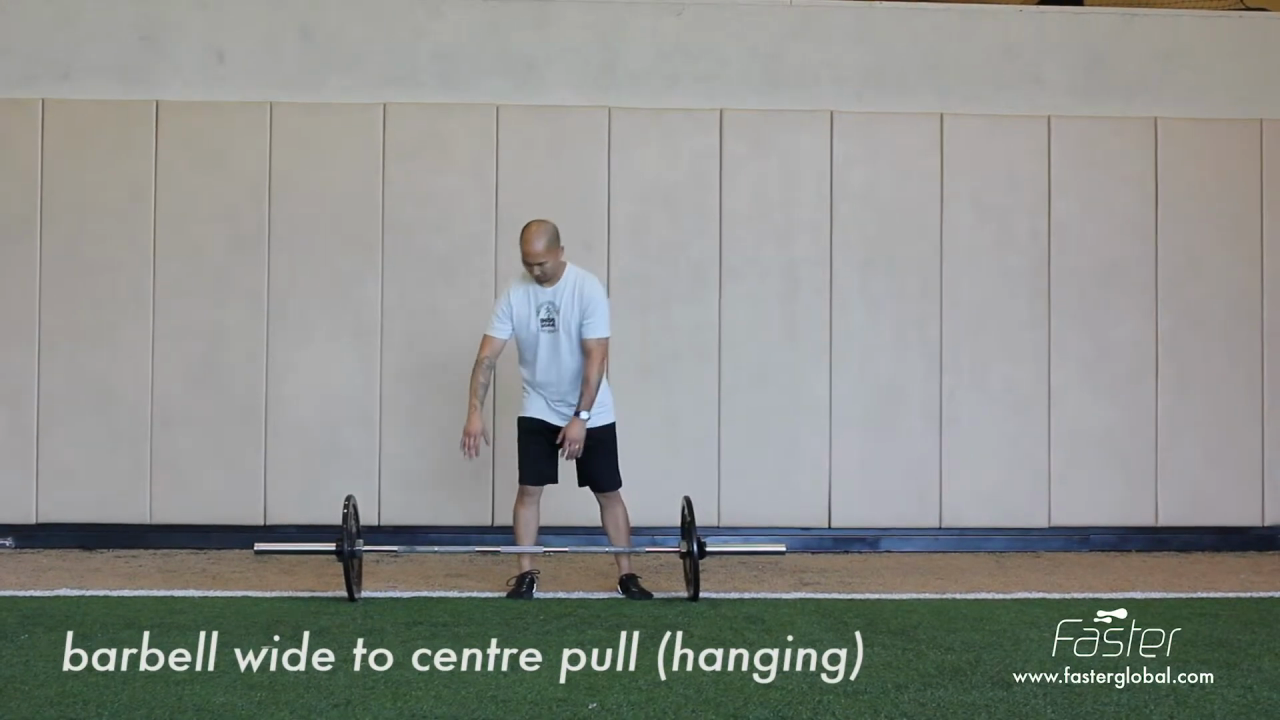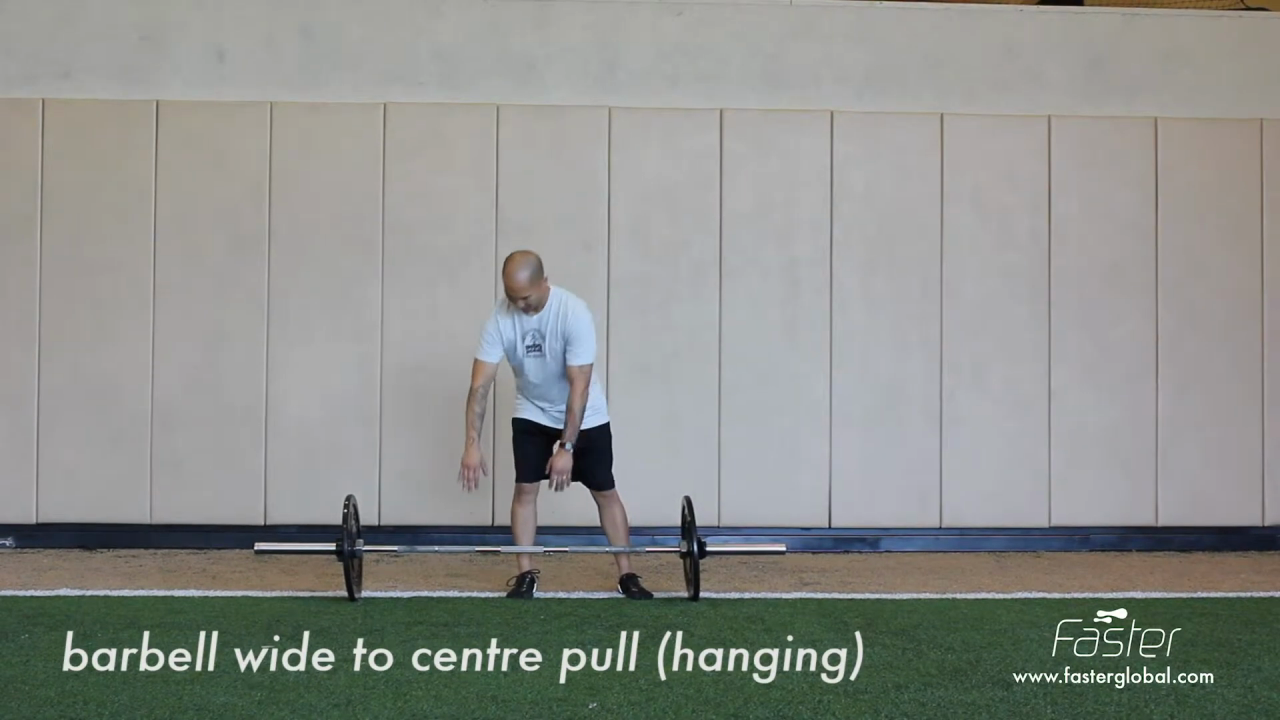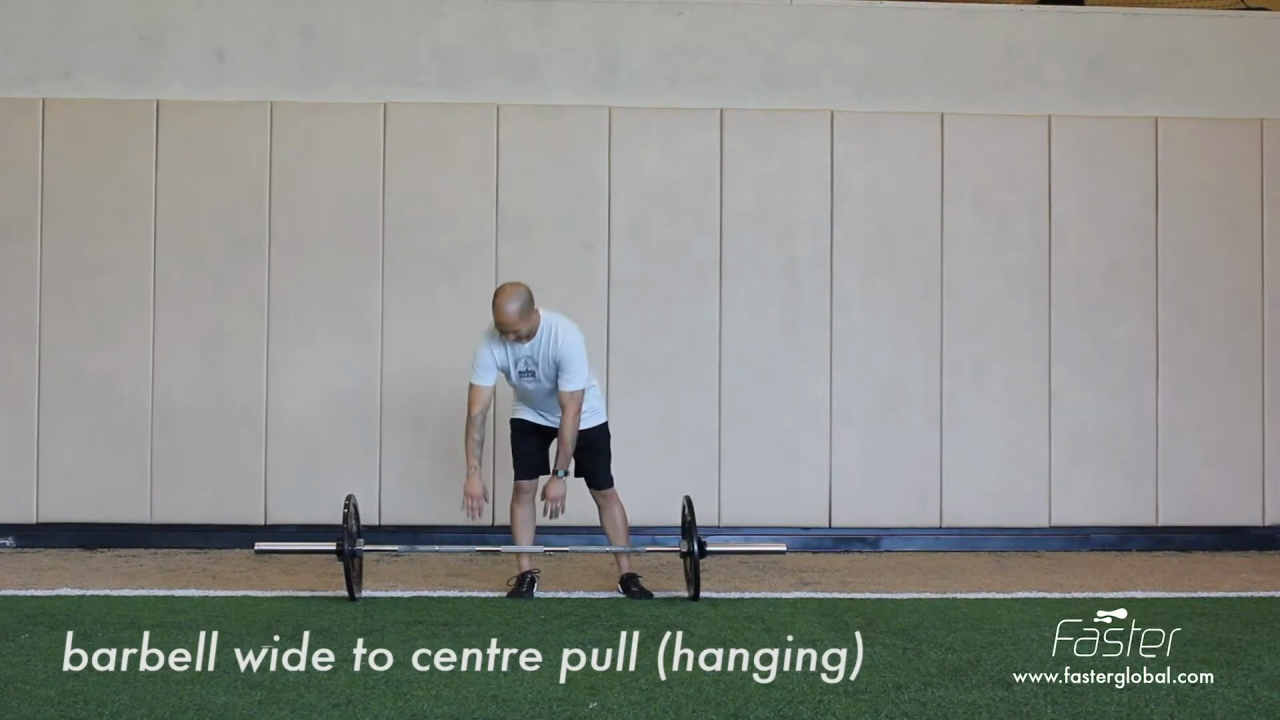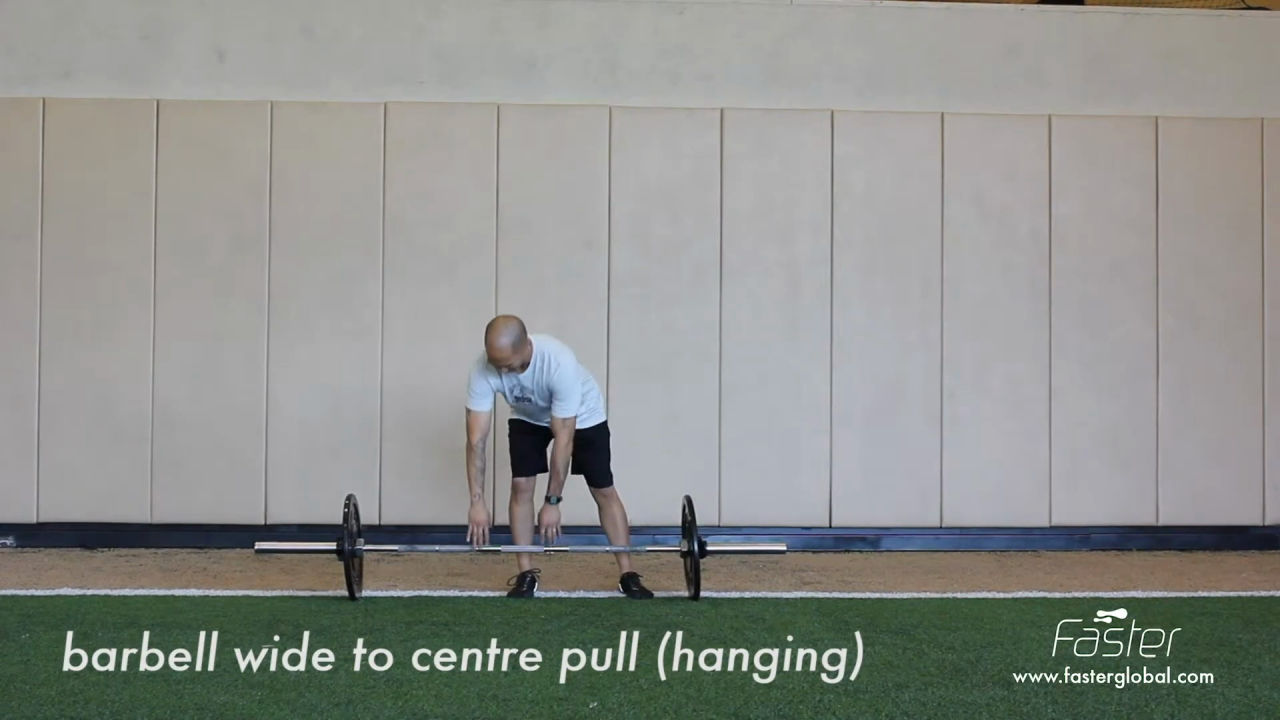
dt=0.3s
person 1, frame 1
left shoulder: (588, 288)
right shoulder: (514, 294)
left elbow: (596, 358)
right elbow: (487, 356)
left wrist: (580, 418)
right wrist: (475, 412)
left hip: (592, 412)
right hip: (538, 410)
left knee: (608, 491)
right knee: (529, 489)
left ankle: (626, 575)
right ankle: (526, 574)
person 1, frame 2
left shoulder: (573, 312)
right shoulder: (499, 317)
left elbow: (579, 386)
right elbow: (480, 383)
left wrist: (566, 448)
right wrist: (472, 444)
left hip: (585, 416)
right hip: (532, 412)
left knee: (604, 490)
right knee: (525, 488)
left ankle: (626, 574)
right ankle: (526, 574)
person 1, frame 3
left shoulder: (565, 335)
right shoulder: (490, 343)
left elbow: (571, 412)
right elbow: (477, 411)
left wrist: (559, 475)
right wrist: (474, 473)
left hip: (585, 414)
right hip: (530, 413)
left knee: (604, 490)
right knee: (524, 487)
left ankle: (627, 575)
right ankle: (526, 574)
person 1, frame 4
left shoulder: (559, 362)
right shoulder: (483, 370)
left elbow: (564, 438)
right elbow: (476, 439)
left wrist: (553, 501)
right wrist: (477, 501)
left hip: (583, 414)
right hip: (528, 417)
left knee: (603, 489)
right knee: (521, 485)
left ankle: (627, 574)
right ankle: (526, 574)
